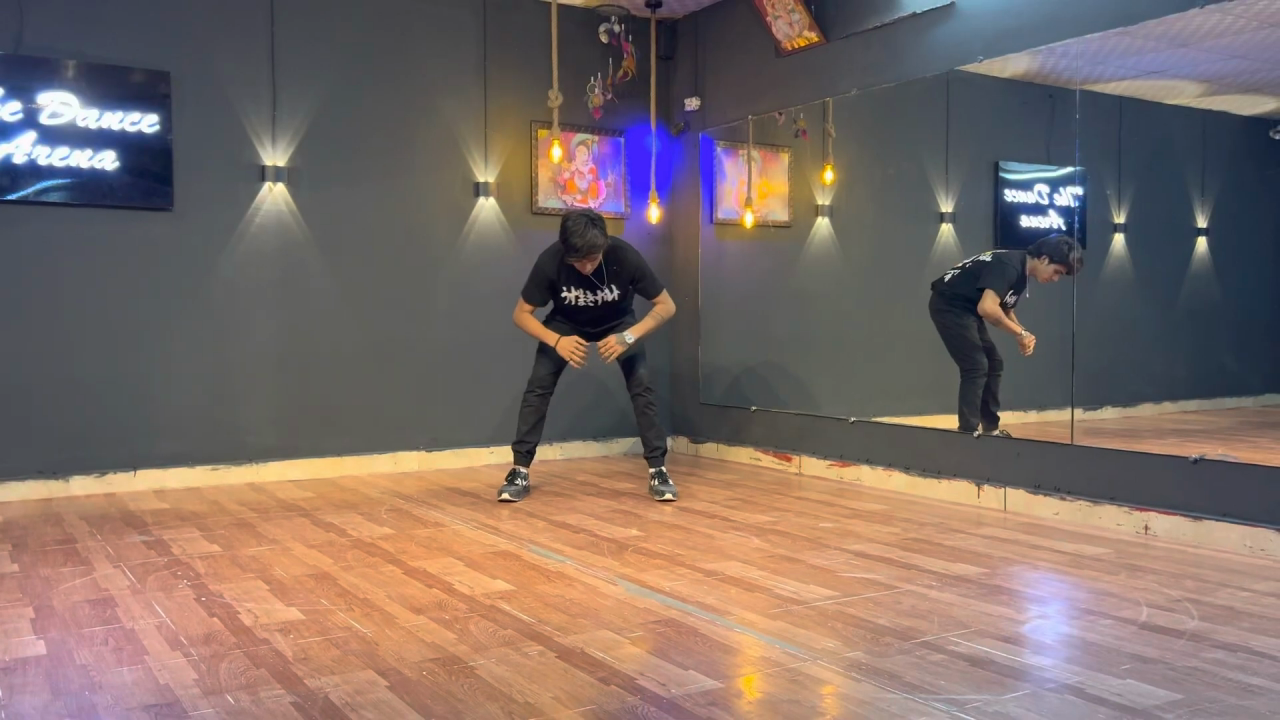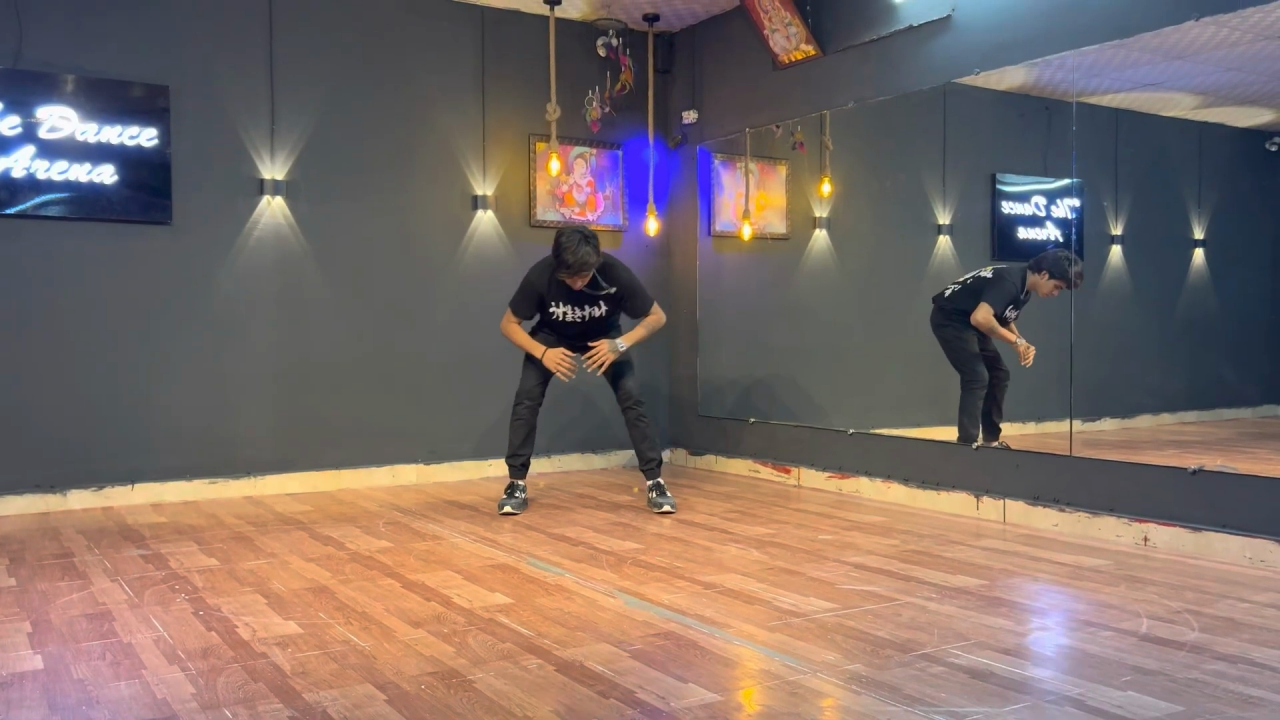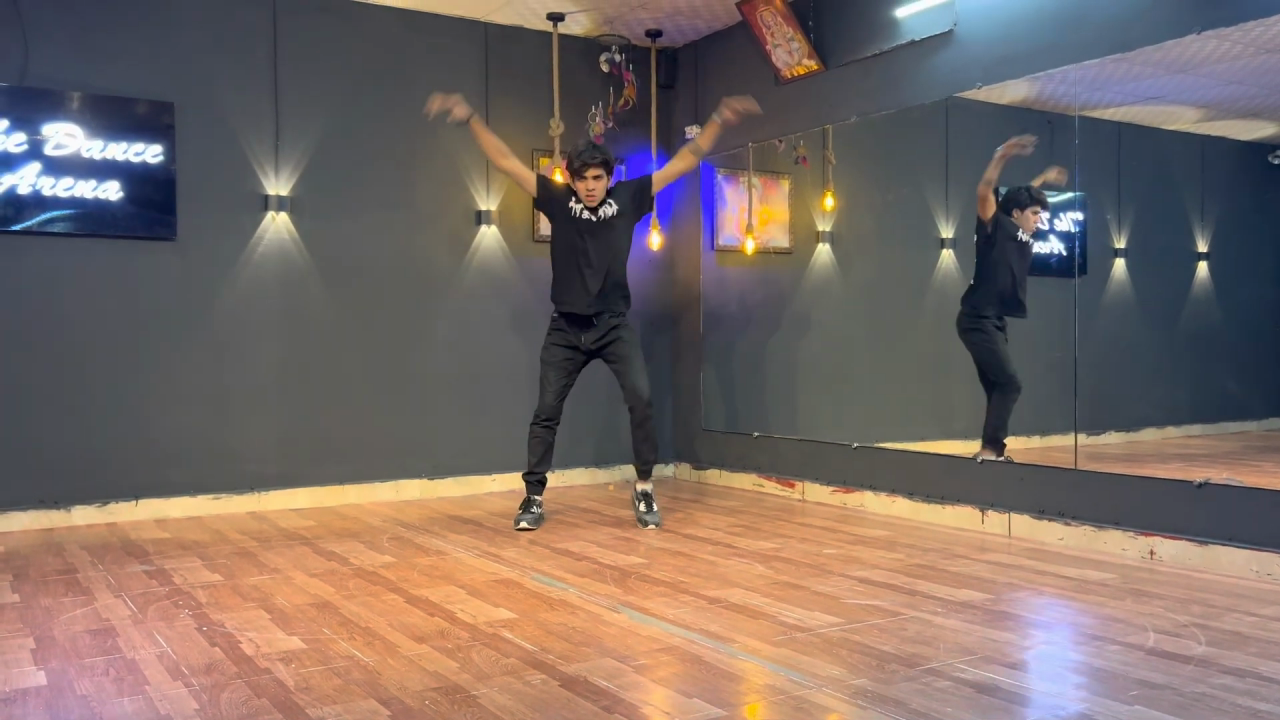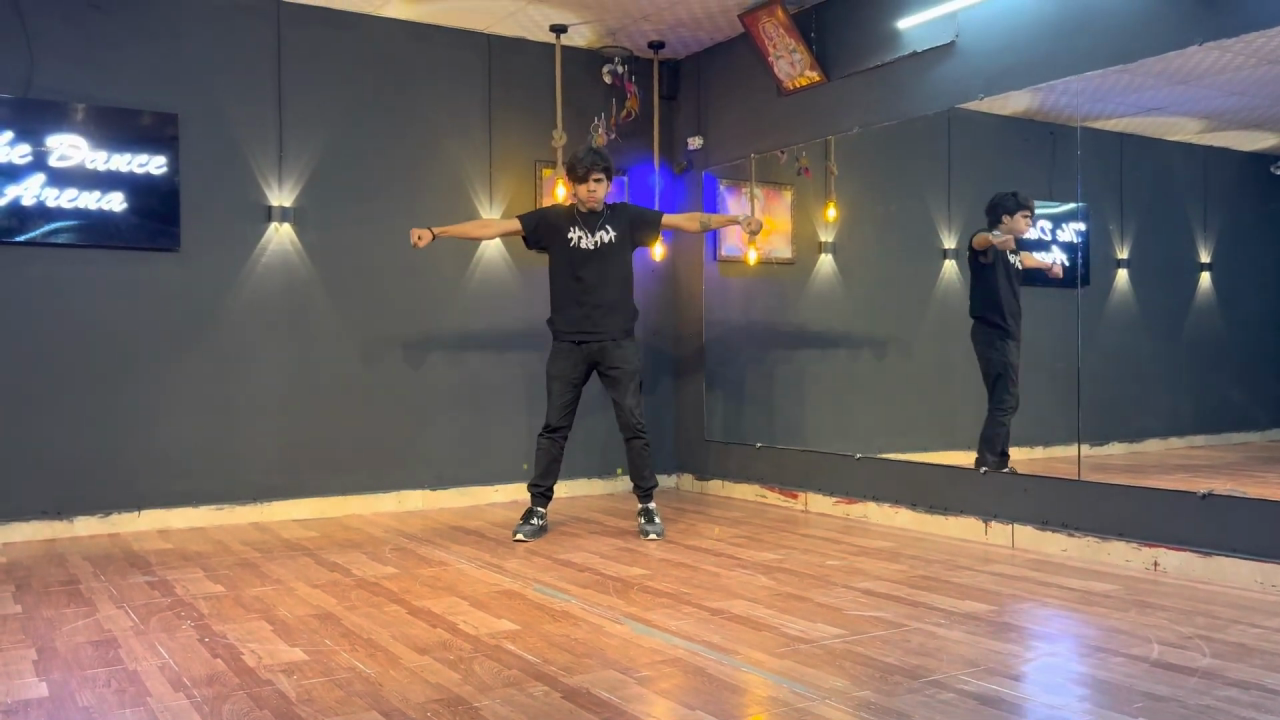
dt=1s
person 1, frame 1
left shoulder: (625, 256)
right shoulder: (550, 261)
left elbow: (666, 306)
right elbow: (521, 313)
left wrist: (628, 337)
right wrist: (556, 341)
left hip: (617, 324)
right hip: (565, 325)
left knee: (641, 387)
right knee: (538, 387)
left ankle: (658, 470)
right ankle: (520, 470)
person 1, frame 2
left shoulder: (615, 272)
right shoulder: (540, 274)
left elbow: (657, 317)
right elbow: (509, 323)
left wrist: (620, 345)
right wrist: (542, 353)
left hip: (604, 337)
right hip: (552, 338)
left knee: (632, 399)
right knee: (526, 399)
left ankle: (654, 481)
right ankle: (517, 483)
person 1, frame 3
left shoulder: (627, 198)
right shoulder: (558, 198)
left elbow: (686, 161)
right elbow: (504, 160)
left wrist: (718, 120)
right wrist: (468, 118)
left hip: (614, 326)
right hip: (566, 330)
left knee: (641, 400)
right knee: (546, 411)
left ankle: (643, 487)
right ankle: (534, 496)
person 1, frame 4
left shoulder: (627, 216)
right shoulder: (553, 219)
left elbow: (686, 221)
right elbow: (494, 227)
left wrist: (736, 219)
right wrist: (434, 231)
left hip: (618, 341)
right hip: (568, 342)
left knee: (633, 425)
right knee: (554, 426)
left ankle: (647, 506)
right ankle: (538, 509)
person 2, frame 1
left shoulder: (1022, 274)
right shoulder: (1009, 266)
left elbow: (1005, 311)
right elbow: (986, 308)
left wrist: (1024, 334)
right wrist: (1020, 332)
left hip: (966, 309)
right hip: (949, 306)
left knee: (993, 364)
right knee: (976, 367)
left ankle: (990, 428)
right ankle: (968, 433)
person 2, frame 2
left shoulder: (1024, 290)
right shoulder: (1009, 282)
left elbow: (1004, 321)
right elbow: (980, 318)
left wrist: (1023, 344)
right wrist: (1016, 341)
left hip: (968, 324)
right hip: (950, 320)
left knee: (999, 375)
right knee: (977, 378)
left ankle: (990, 439)
right ankle: (967, 443)
person 2, frame 3
left shoulder: (1021, 233)
right shoulder: (996, 225)
left elbow: (1028, 199)
right elbow: (984, 190)
left wrist: (1044, 178)
right wrist: (1001, 155)
left hip: (992, 323)
right hip: (979, 323)
left knee: (1001, 387)
right knee: (1009, 385)
left ankle: (995, 450)
right ankle: (989, 449)
person 2, frame 4
left shoulder: (1011, 246)
right shoulder: (993, 242)
left elbow: (1023, 259)
right elbow: (978, 240)
left wrist: (1049, 265)
right wrist: (994, 237)
left hip: (1006, 334)
right hip: (993, 333)
left knee: (1006, 401)
right knee: (1003, 401)
left ankle: (999, 462)
right ankle: (986, 464)
